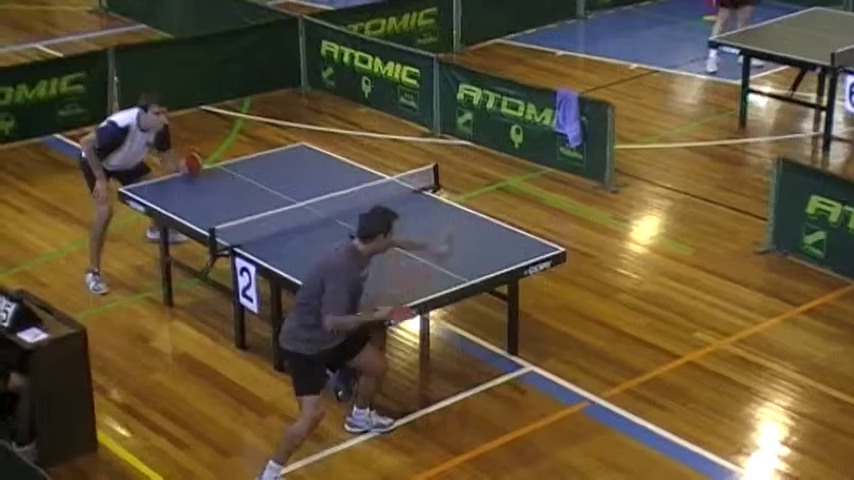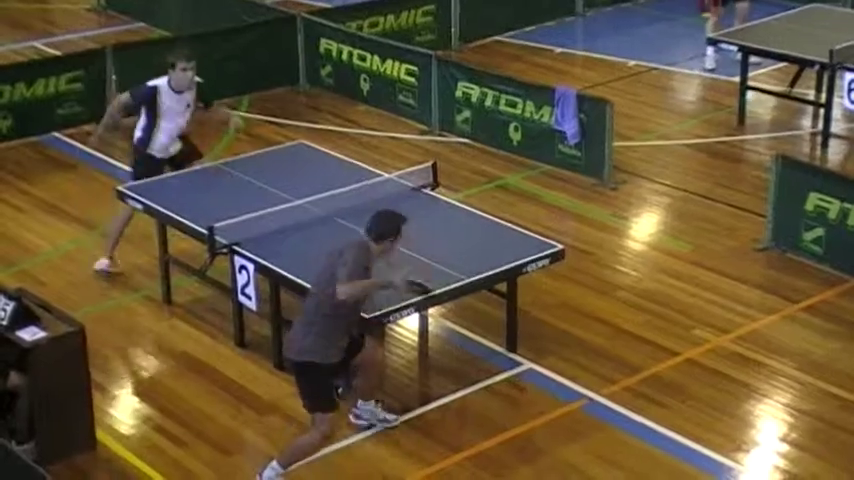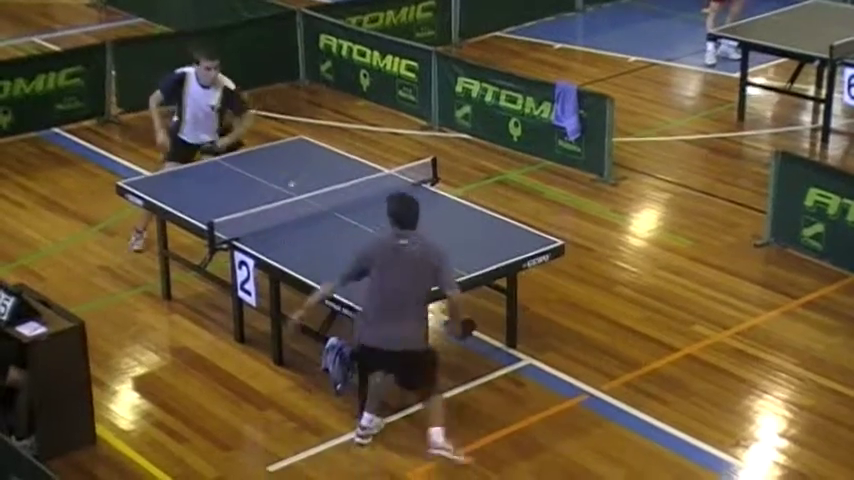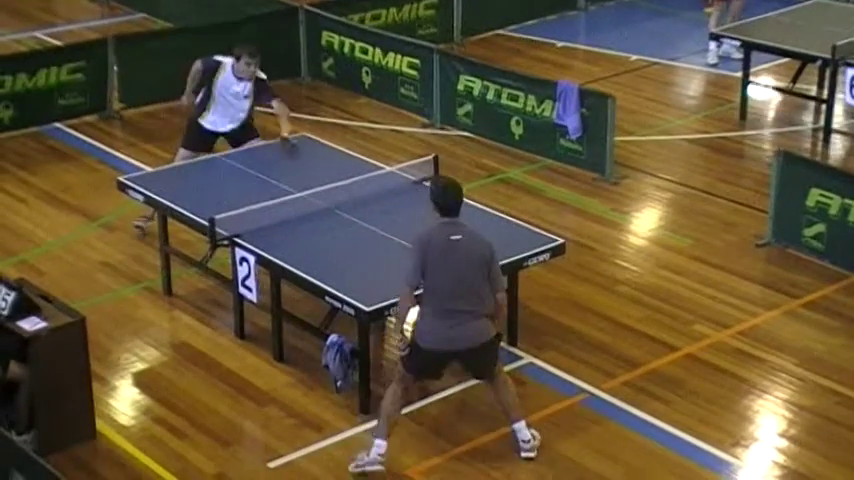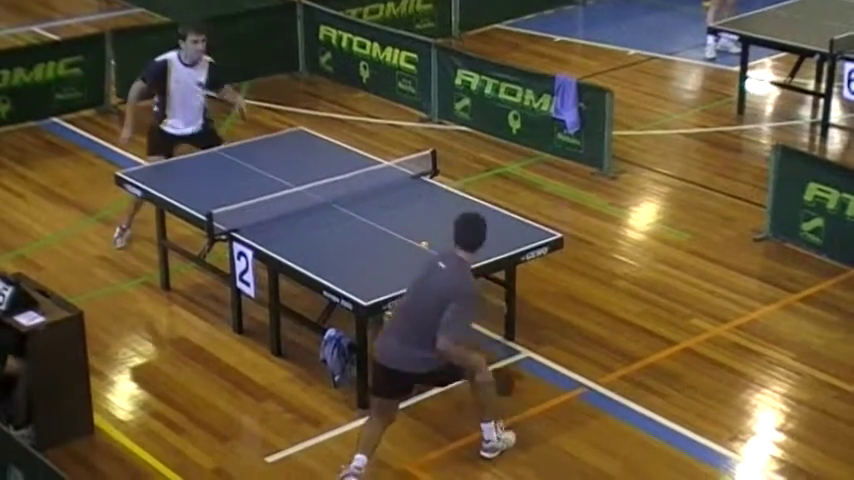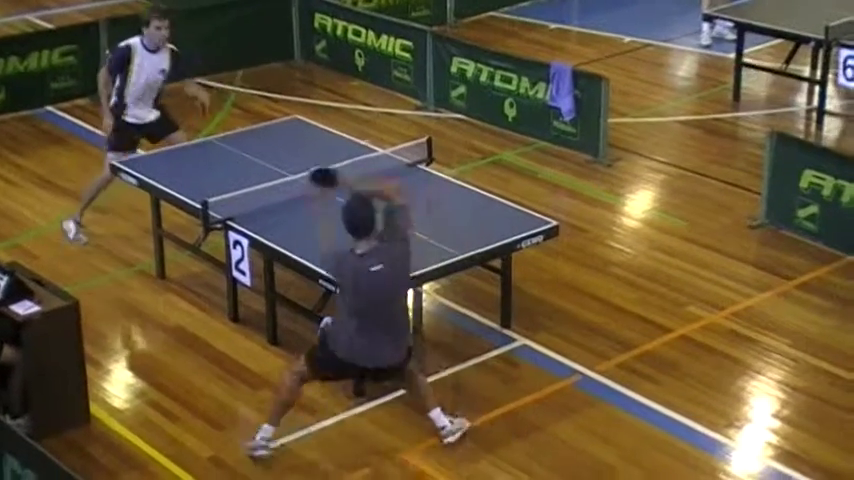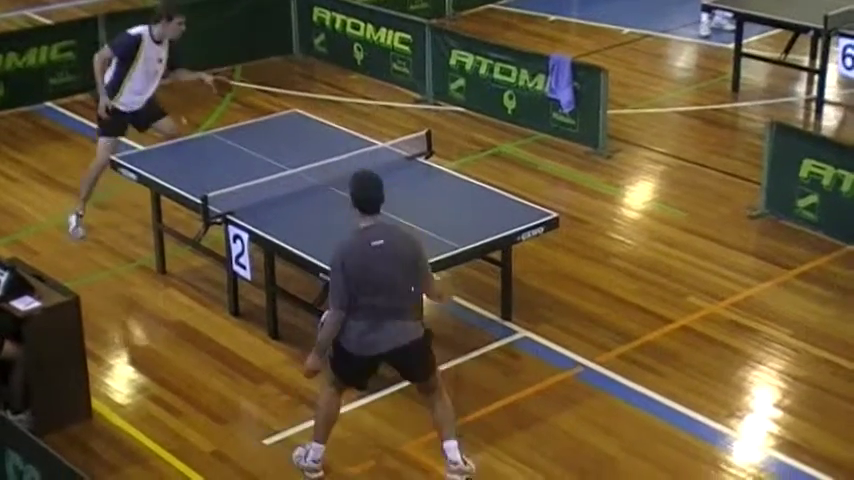
dt=0.4s
person 1, frame 1
left shoulder: (357, 248)
right shoulder: (343, 266)
left elbow: (392, 244)
right elbow: (332, 322)
left wrist: (427, 247)
right wrist: (376, 316)
left hip: (335, 334)
right hip: (302, 342)
left knee: (377, 366)
right knee: (313, 414)
left ankle: (359, 416)
person 1, frame 2
left shoulder: (363, 250)
right shoulder: (355, 253)
right elbow: (344, 294)
left wrist: (390, 280)
right wrist: (384, 281)
left hip: (335, 338)
right hip: (311, 352)
left knee: (375, 358)
right knee: (323, 429)
left ankle: (364, 409)
person 1, frame 3
left shoulder: (375, 247)
right shoulder: (432, 251)
left elbow: (337, 282)
right elbow: (453, 297)
left wrist: (304, 308)
right wrist: (456, 320)
left hip: (369, 336)
right hip: (411, 340)
left knee: (377, 371)
right knee: (431, 391)
left ankle: (368, 423)
right ankle: (438, 439)
person 1, frame 4
left shoulder: (425, 240)
right shoulder: (482, 244)
left elbow: (408, 291)
right elbow: (501, 298)
left wrist: (398, 331)
right wrist: (493, 326)
left hip: (432, 337)
right hip: (476, 334)
left knee: (399, 385)
right knee: (497, 377)
left ankle: (376, 452)
right ankle: (525, 437)
person 1, frame 5
left shoulder: (442, 260)
right shoulder: (465, 289)
right elbow: (445, 345)
right wrist: (476, 362)
left hip: (389, 351)
right hip: (426, 358)
left knee: (380, 415)
right knee: (480, 371)
right ankle: (491, 439)
person 1, frame 6
left shoulder: (342, 263)
right shoulder: (396, 245)
right elbow: (395, 193)
right wrist: (359, 190)
left hip: (344, 348)
right hip: (390, 352)
left knee: (294, 375)
right knee: (411, 372)
left ankle: (265, 437)
right ankle: (444, 424)
person 1, frame 7
left shoulder: (345, 253)
right shoulder: (406, 240)
left elbow: (337, 313)
right elbow: (431, 290)
left wrist: (316, 353)
right wrist: (445, 296)
left hip: (359, 340)
right hip: (406, 335)
left knee: (331, 385)
right knee: (435, 391)
person 2, frame 1
left shoulder: (160, 127)
right shoulder: (120, 125)
left elbow: (167, 158)
right elbow: (86, 143)
left wrist: (181, 167)
right wrist: (100, 179)
left hip: (128, 162)
right hip: (97, 162)
right knee: (105, 210)
left ankle: (156, 230)
right ankle: (92, 271)
person 2, frame 2
left shoulder: (196, 87)
right shoulder: (154, 89)
left elbow: (210, 107)
right elbow: (120, 101)
left wrist: (230, 116)
right wrist: (102, 130)
left hip: (176, 145)
right hip: (148, 150)
right ankle: (107, 257)
person 2, frame 3
left shoulder: (227, 89)
right shoulder: (181, 77)
left elbow: (246, 117)
right elbow: (154, 100)
left wrist: (230, 139)
right wrist: (160, 131)
left hip: (218, 136)
right hip: (182, 135)
right ankle: (140, 231)
person 2, frame 4
left shoulder: (259, 81)
right shoulder: (218, 64)
left elbow: (279, 105)
right elbow: (198, 65)
left wrist: (284, 123)
right wrist: (188, 94)
left hip: (238, 125)
right hip: (204, 122)
right ankle: (150, 215)
person 2, frame 5
left shoulder: (208, 65)
right shoulder: (163, 64)
left elbow: (222, 90)
right elbow: (136, 90)
left wrist: (236, 99)
right wrist: (128, 125)
left hip: (198, 124)
right hip: (166, 126)
right ankle: (126, 225)
person 2, frame 6
left shoulder: (170, 53)
right shoulder: (126, 50)
left elbow: (184, 82)
right elbow: (104, 77)
left wrist: (200, 93)
right wrist: (107, 113)
left hip: (152, 113)
right hip: (124, 116)
right knee: (110, 173)
right ankle: (75, 219)
person 2, frame 7
left shoulder: (166, 44)
right shoulder: (134, 38)
left elbow: (174, 72)
right elbow: (100, 58)
left wrist: (201, 76)
right wrist: (103, 95)
left hip: (141, 103)
right hip: (113, 105)
left knee: (174, 133)
right knee: (104, 159)
right ankle: (77, 212)
